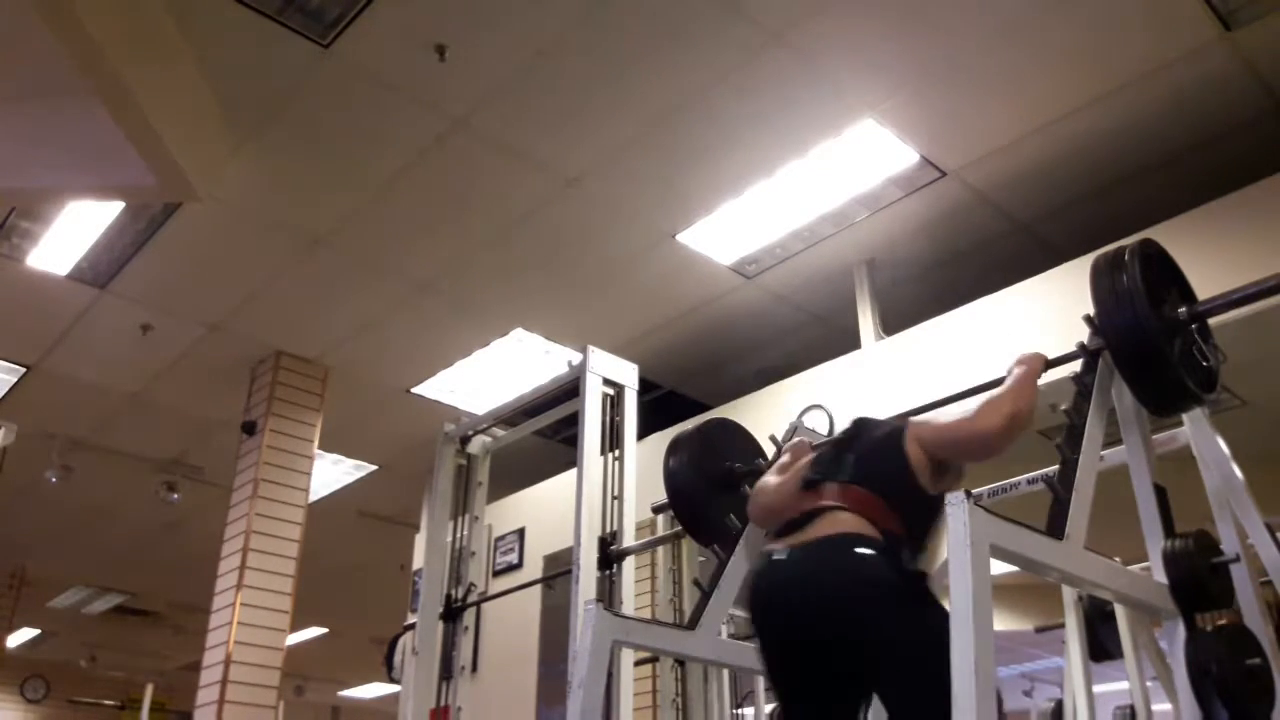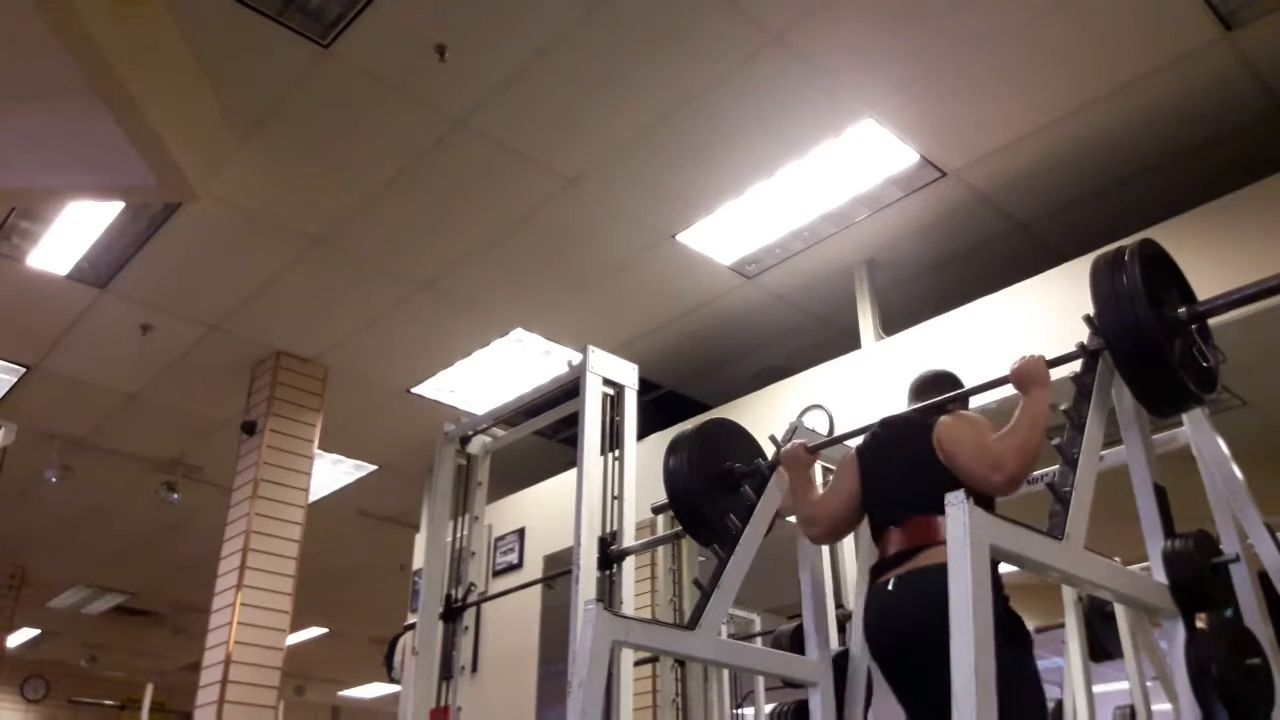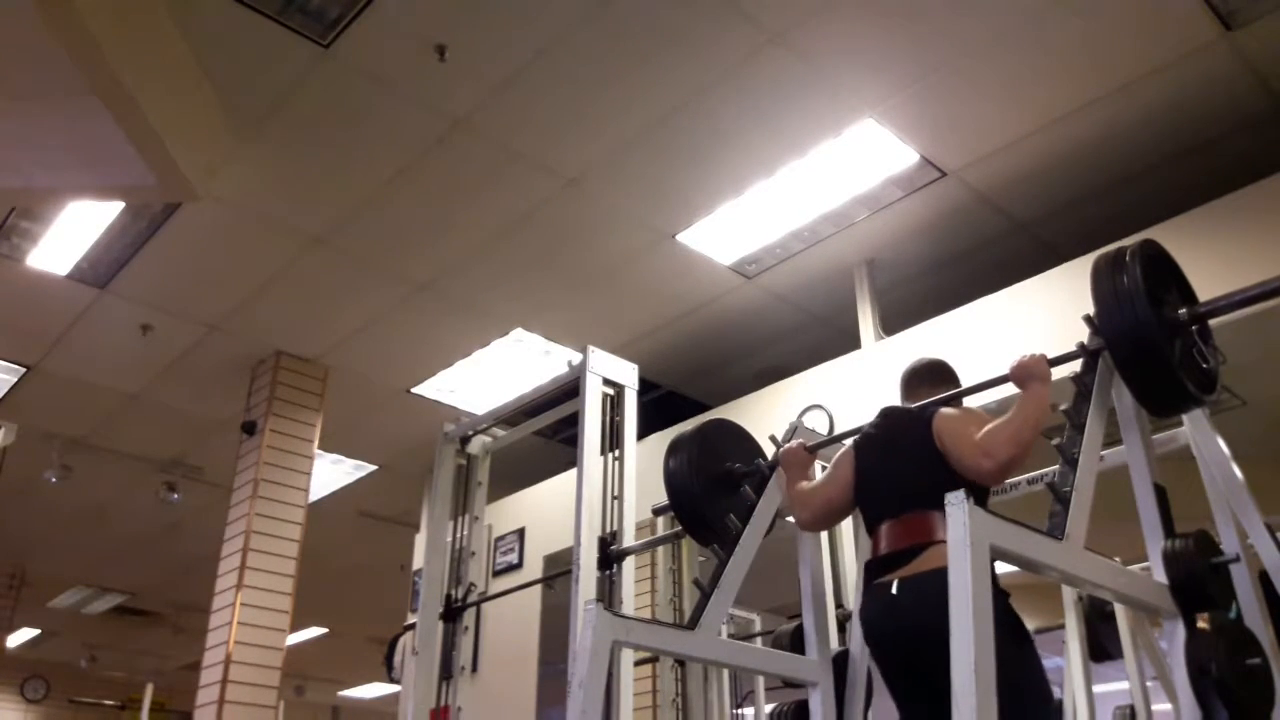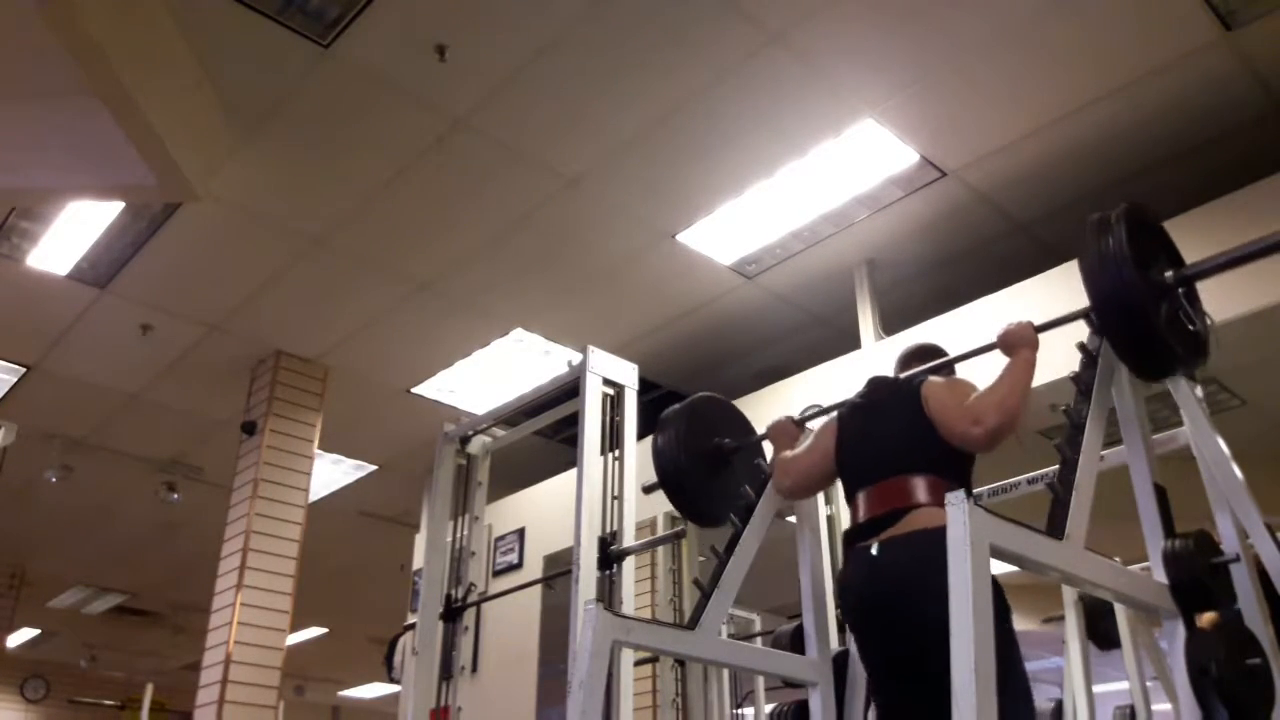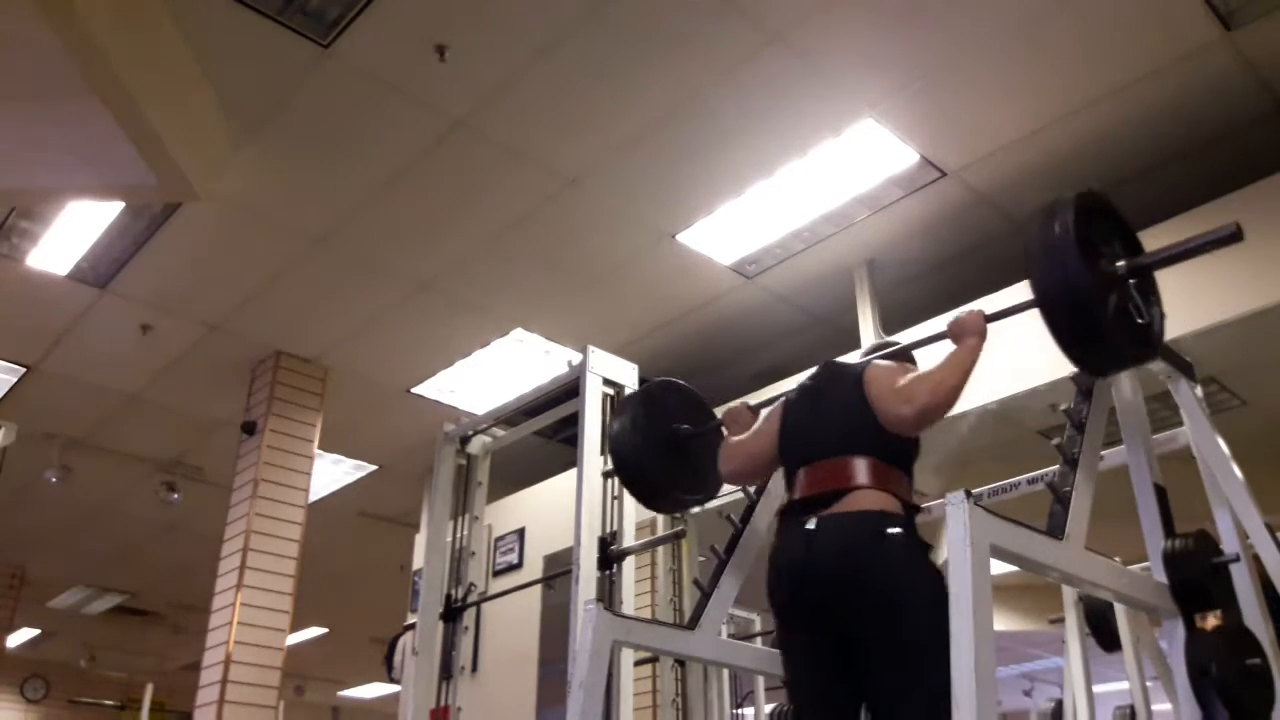
dt=0.5s
person 1, frame 1
left shoulder: (839, 448)
right shoulder: (922, 440)
left elbow: (761, 505)
right elbow: (993, 425)
left wrist: (788, 461)
right wrist: (1025, 371)
right hip: (849, 570)
person 1, frame 2
left shoulder: (867, 451)
right shoulder: (956, 428)
left elbow: (820, 525)
right elbow: (1002, 470)
left wrist: (799, 471)
right wrist: (1035, 390)
left hip: (885, 610)
right hip: (949, 594)
person 1, frame 3
left shoulder: (862, 446)
right shoulder: (954, 421)
left elbow: (809, 512)
right elbow: (994, 458)
left wrist: (797, 469)
right wrist: (1035, 386)
left hip: (883, 610)
right hip: (949, 596)
person 1, frame 4
left shoulder: (848, 417)
right shoulder: (941, 391)
left elbow: (790, 481)
right elbow: (984, 425)
left wrist: (784, 444)
right wrist: (1022, 354)
left hip: (861, 576)
right hip: (928, 559)
person 1, frame 5
left shoulder: (797, 400)
right shoulder: (888, 374)
left elbow: (734, 466)
right elbow: (914, 406)
left wrist: (738, 428)
right wrist: (969, 341)
left hip: (795, 557)
right hip: (869, 545)
